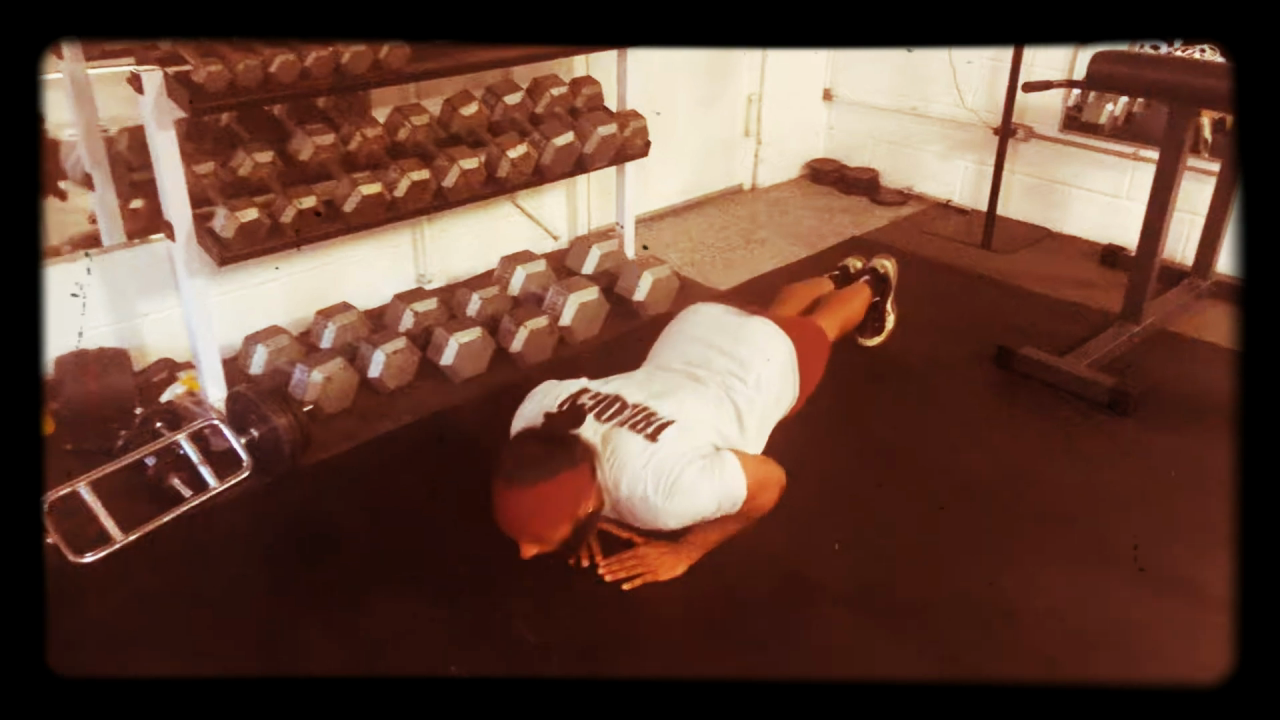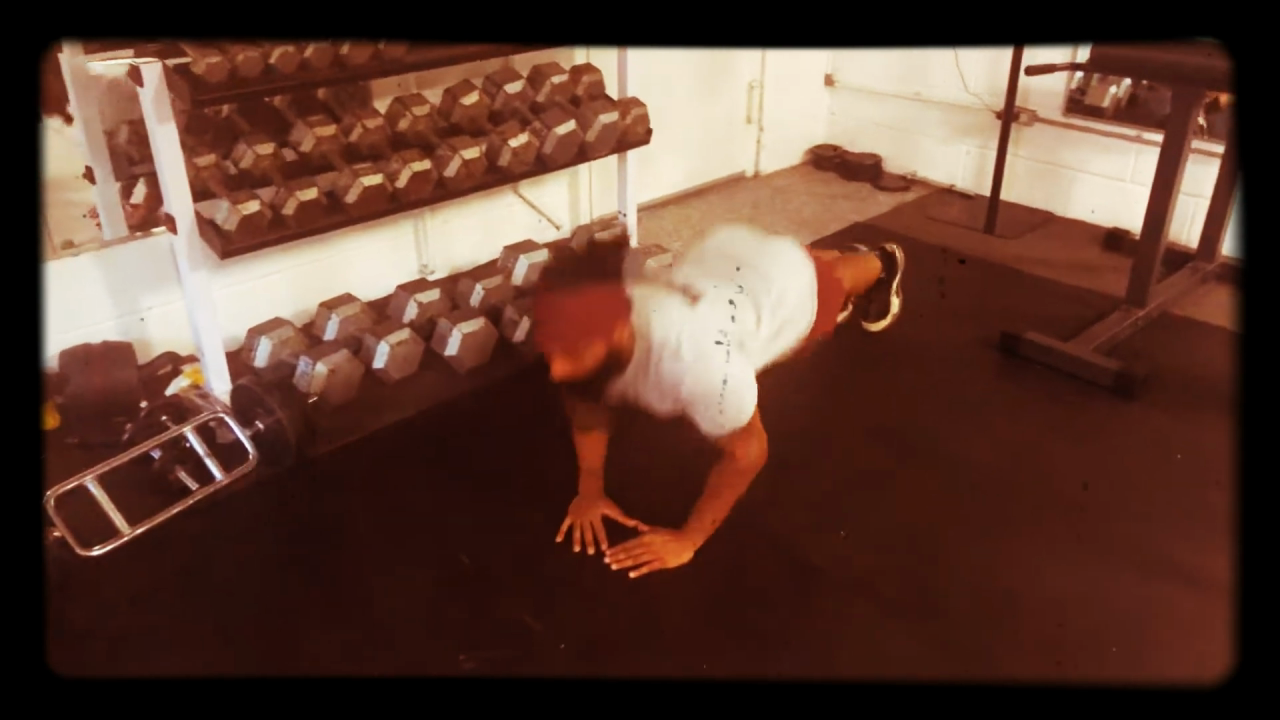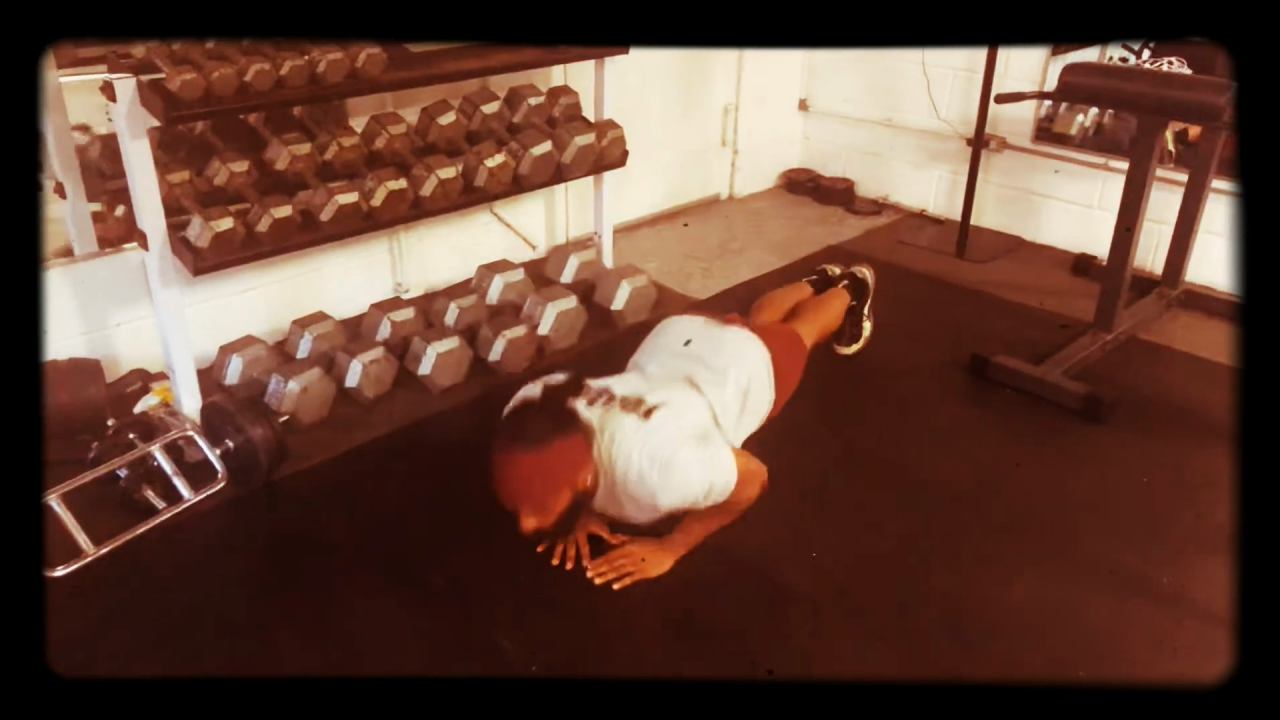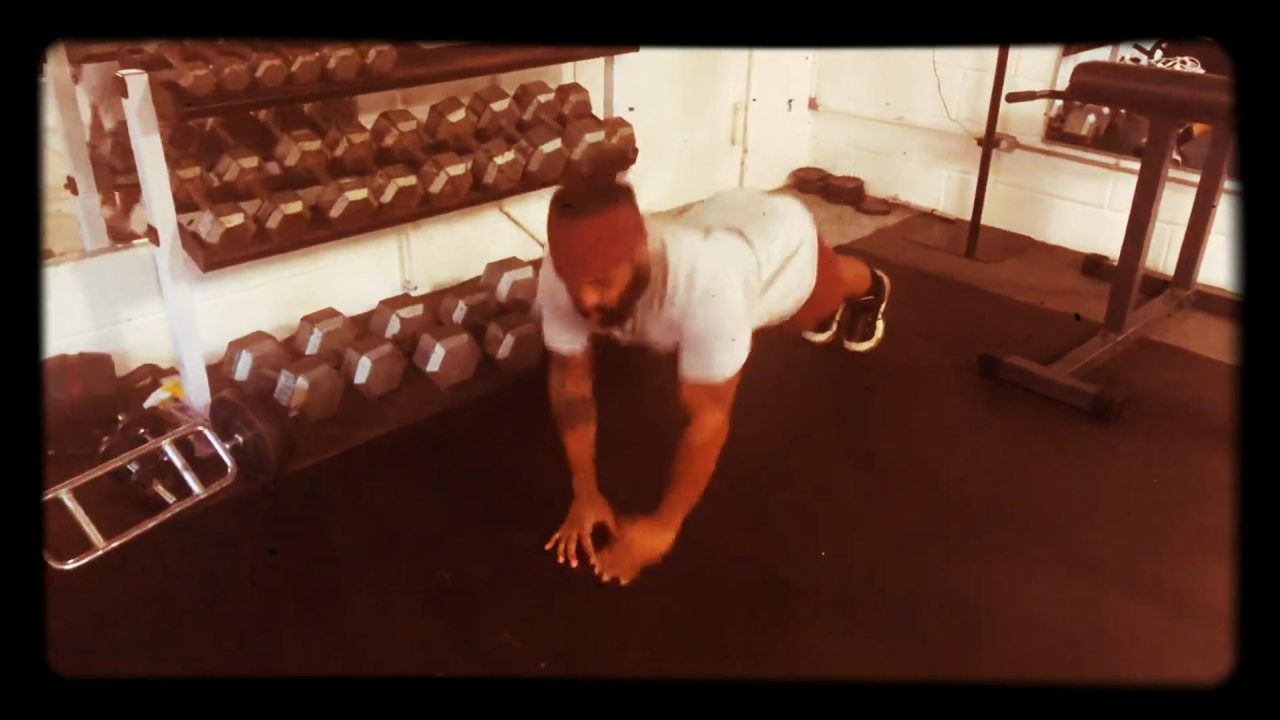
dt=0.7s
person 1, frame 1
left shoulder: (661, 489)
right shoulder: (537, 416)
left elbow: (769, 483)
left wrist: (683, 552)
right wrist: (580, 514)
left hip: (772, 359)
right hip: (696, 327)
left knee: (819, 325)
right knee: (783, 310)
left ankle: (873, 281)
right ankle: (840, 274)
person 1, frame 2
left shoulder: (692, 357)
right shoulder: (569, 321)
left elbow: (747, 450)
right elbow: (585, 400)
left wrist: (688, 537)
right wrist: (589, 491)
left hip: (790, 279)
right hip: (723, 251)
left knee: (837, 283)
left ankle: (883, 261)
right ankle: (850, 255)
person 1, frame 3
left shoulder: (658, 471)
right shoulder: (537, 410)
left elbow: (752, 479)
left wrist: (669, 549)
right wrist: (577, 511)
left hip: (748, 367)
right hip: (677, 339)
left knee: (796, 333)
right knee: (759, 319)
left ankle: (852, 286)
right ankle: (819, 280)
person 1, frame 4
left shoulder: (703, 280)
right shoulder: (563, 276)
left elbow: (709, 418)
right elbow: (570, 380)
left wrist: (664, 527)
right wrist: (585, 498)
left hip: (789, 244)
left knee: (831, 289)
left ankle: (871, 286)
